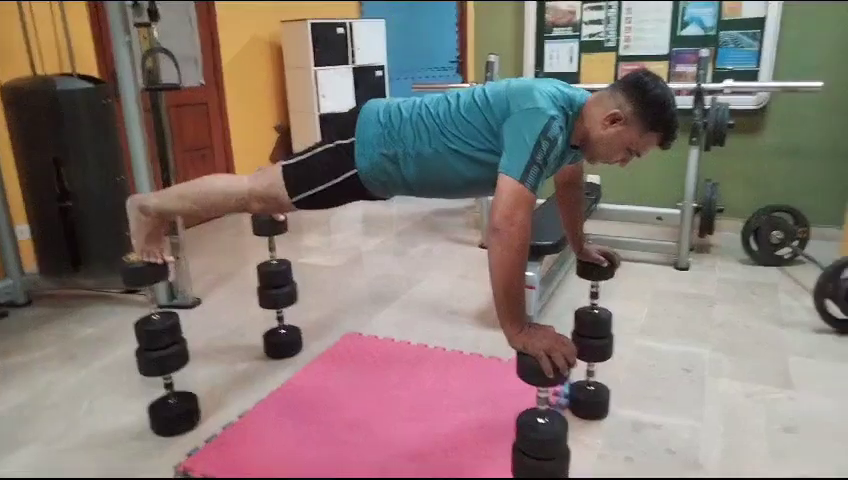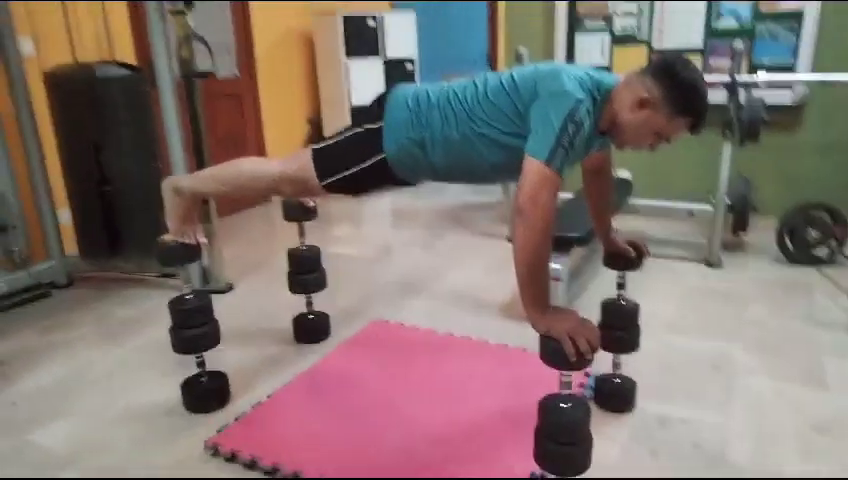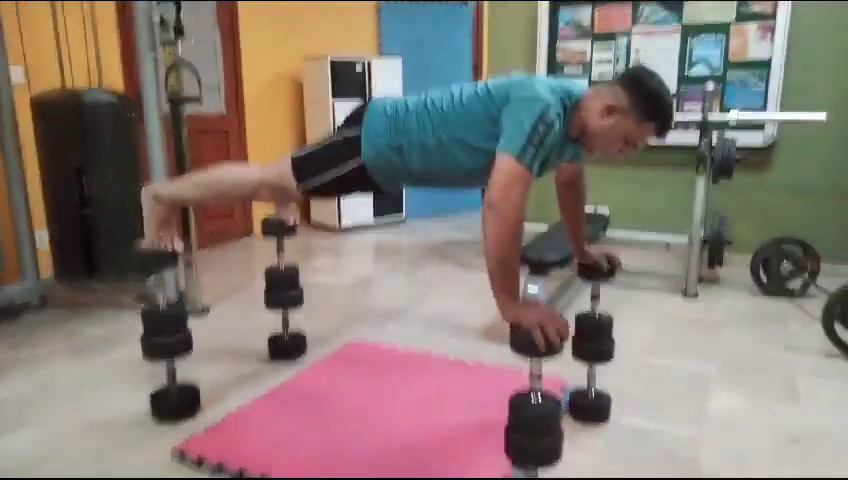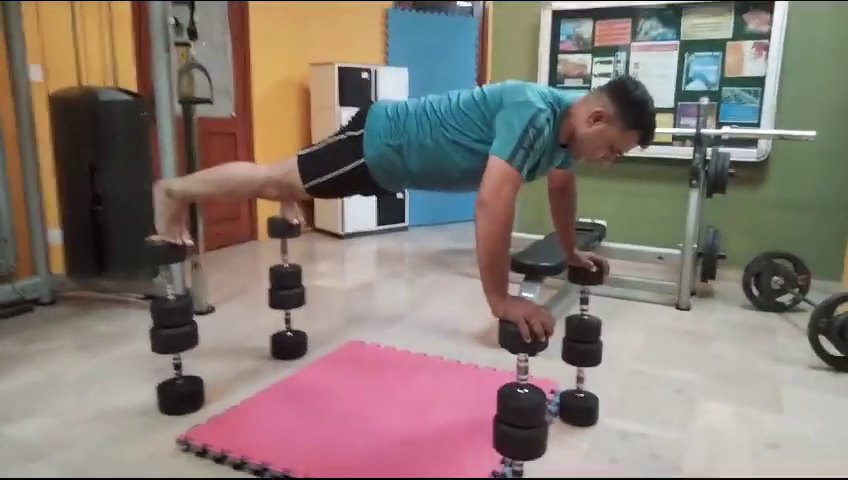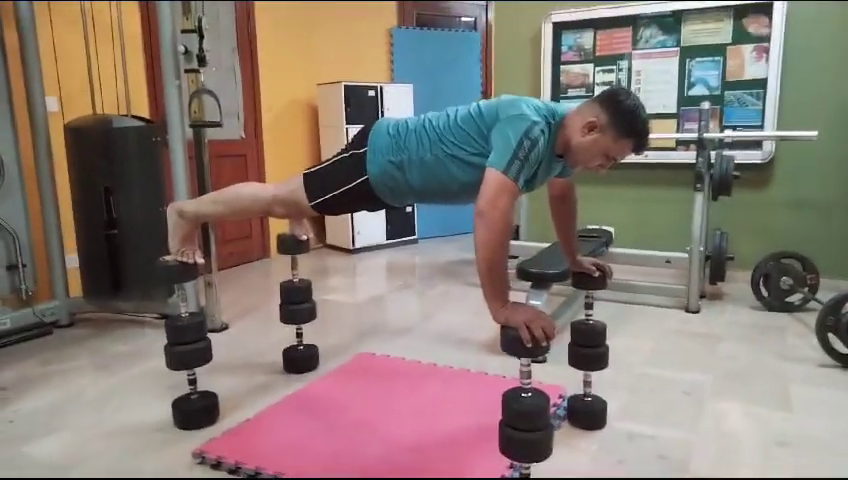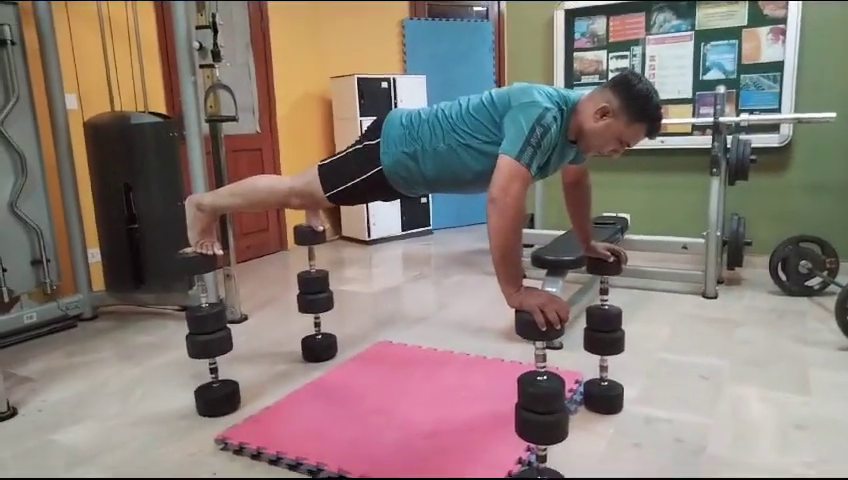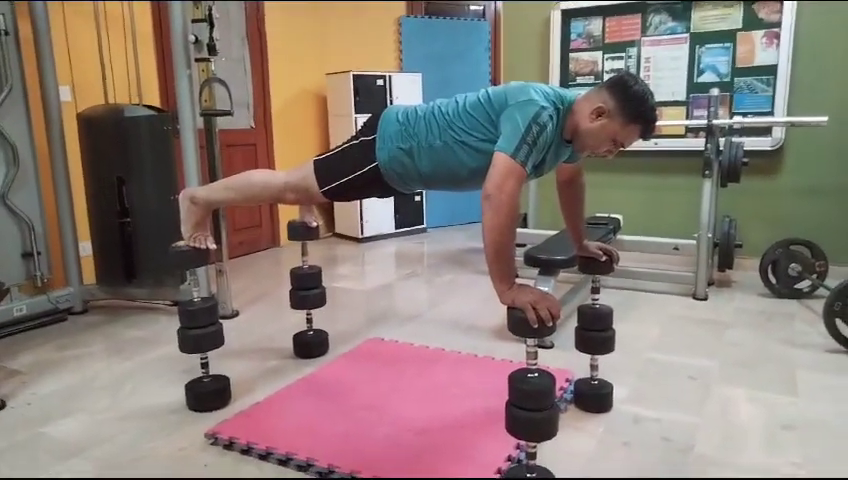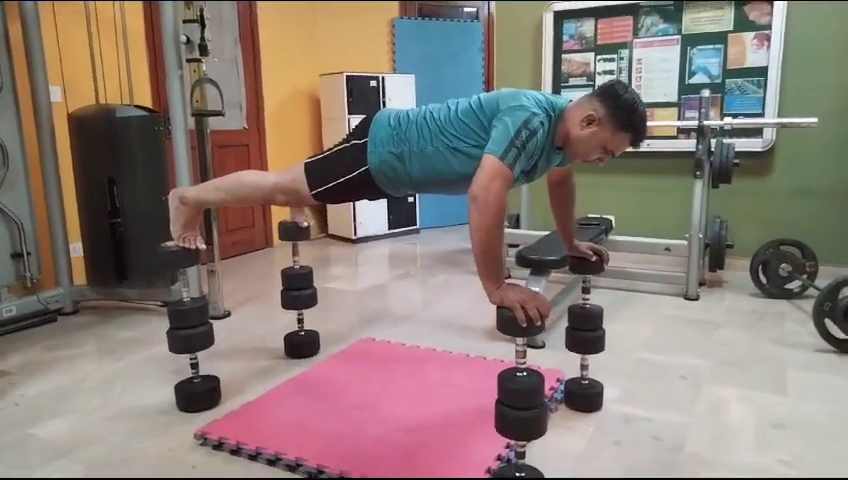
dt=0.4s
person 1, frame 1
left shoulder: (576, 113)
right shoulder: (544, 119)
left elbow: (568, 181)
right elbow: (508, 224)
left wrist: (580, 246)
right wrist: (516, 328)
left hip: (389, 144)
right hip: (372, 148)
right knee: (259, 192)
right ankle: (150, 205)
person 1, frame 2
left shoulder: (605, 99)
right shoulder: (571, 102)
left elbow: (596, 168)
right elbow: (532, 206)
left wrist: (606, 236)
right wrist: (540, 310)
left hip: (415, 136)
right hip: (401, 133)
right knee: (288, 175)
right ankle: (185, 186)
person 1, frame 3
left shoulder: (575, 116)
right shoulder: (542, 109)
left elbow: (569, 180)
right elbow: (502, 203)
left wrist: (581, 248)
right wrist: (510, 304)
left hip: (393, 150)
right hip: (380, 141)
right knee: (269, 181)
right ankle: (164, 194)
person 1, frame 4
left shoulder: (567, 123)
right shoulder: (534, 114)
left elbow: (561, 185)
right elbow: (493, 201)
left wrist: (571, 253)
right wrist: (500, 299)
left hip: (393, 155)
right hip: (381, 142)
right knee: (274, 178)
right ankle: (175, 191)
person 1, frame 5
left shoulder: (563, 135)
right shoulder: (529, 127)
left elbow: (562, 193)
right elbow: (491, 212)
left wrist: (574, 258)
right wrist: (501, 305)
left hip: (398, 169)
right hip: (383, 160)
right knee: (282, 198)
right ankle: (186, 211)
person 1, frame 6
left shoulder: (576, 122)
right shoulder: (541, 114)
left elbow: (575, 180)
right elbow: (502, 198)
left wrist: (588, 244)
right wrist: (515, 291)
left hip: (413, 160)
right hip: (397, 151)
right knee: (298, 190)
right ankle: (205, 205)
person 1, frame 7
left shoulder: (572, 121)
right shoulder: (538, 112)
left elbow: (569, 179)
right elbow: (498, 196)
left wrist: (580, 243)
right wrist: (507, 287)
left hip: (409, 156)
right hip: (392, 146)
right knee: (292, 184)
right ankle: (198, 198)
person 1, frame 8
left shoulder: (564, 125)
right shoulder: (531, 120)
left elbow: (559, 177)
right elbow: (484, 195)
left wrist: (570, 242)
right wrist: (497, 287)
left hip: (398, 159)
right hip: (383, 149)
right knee: (284, 184)
right ankle: (188, 197)
